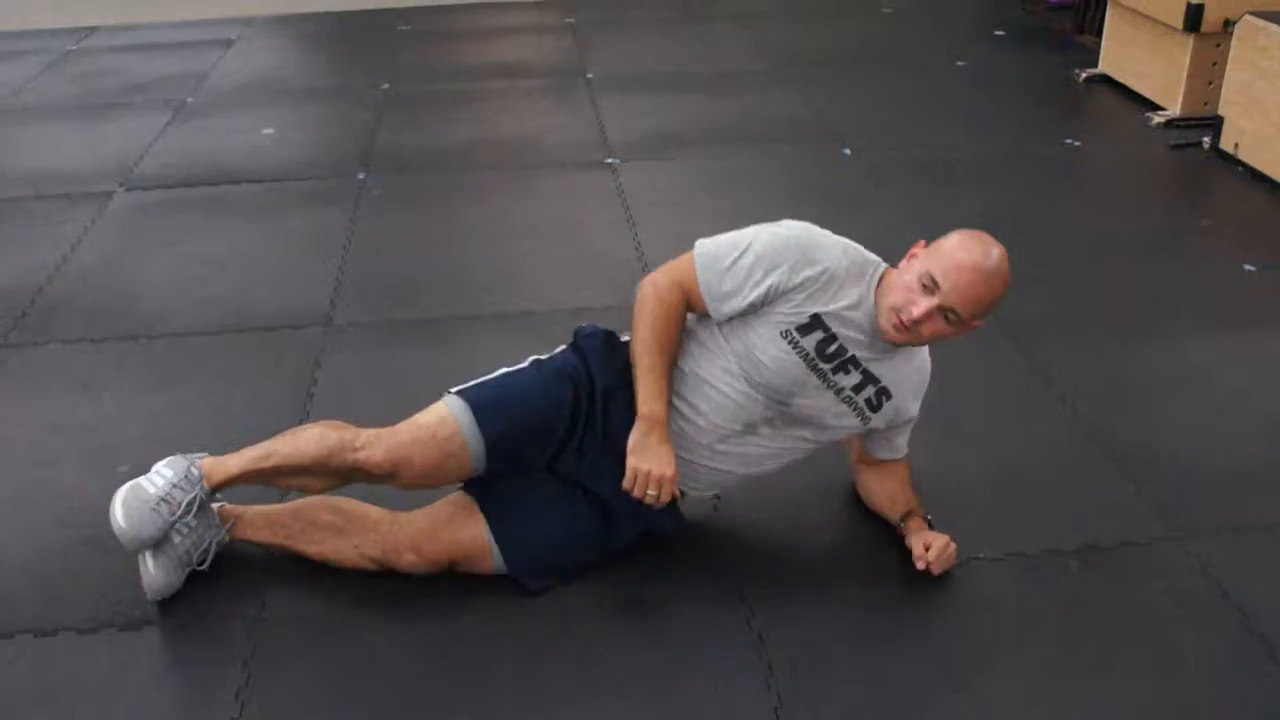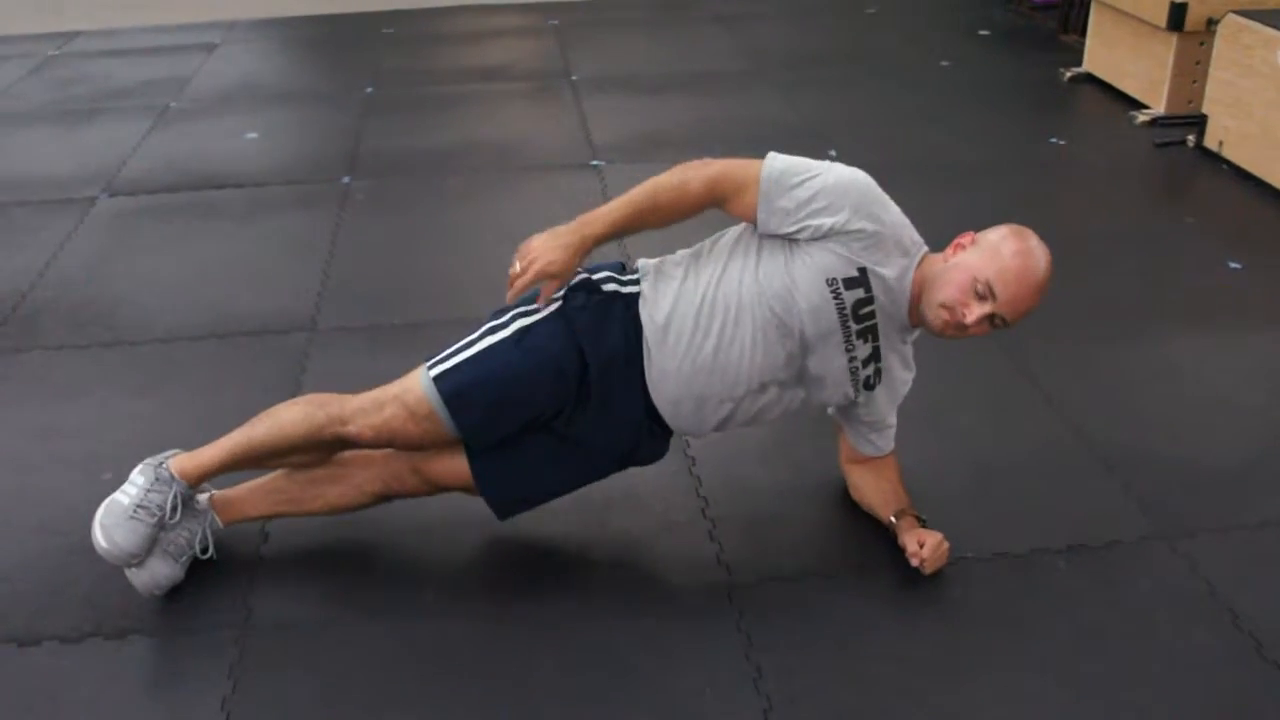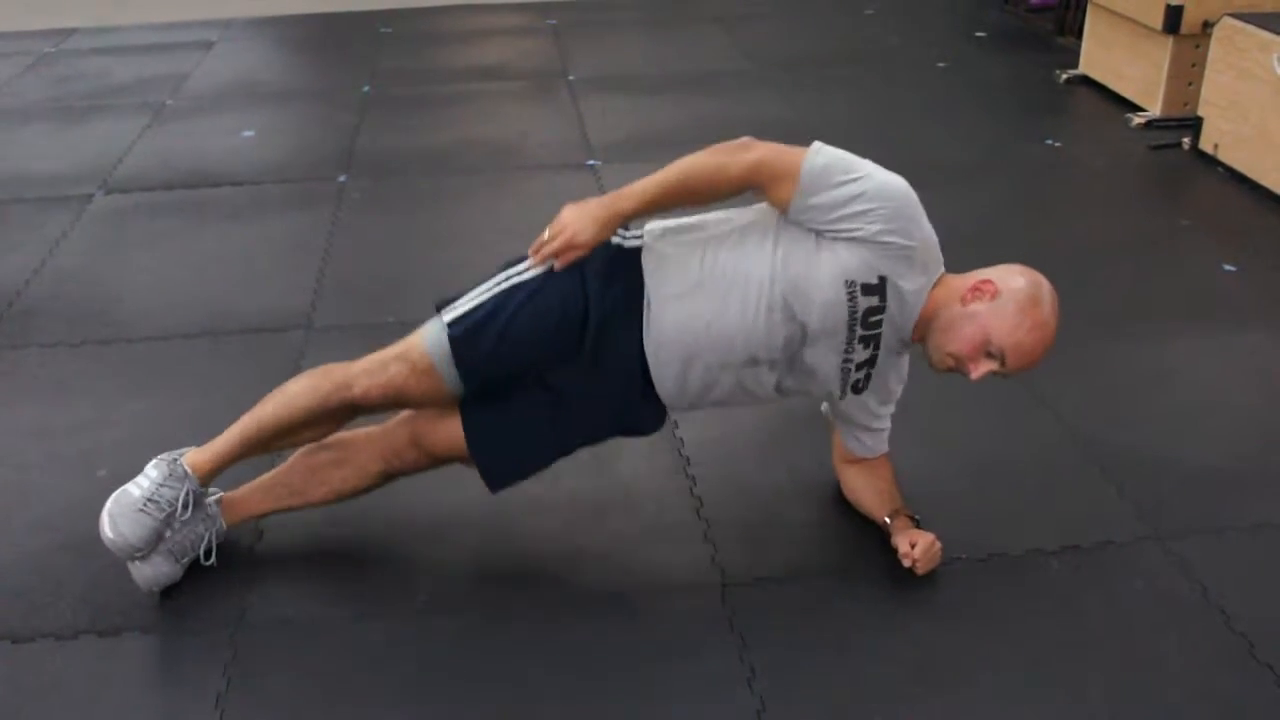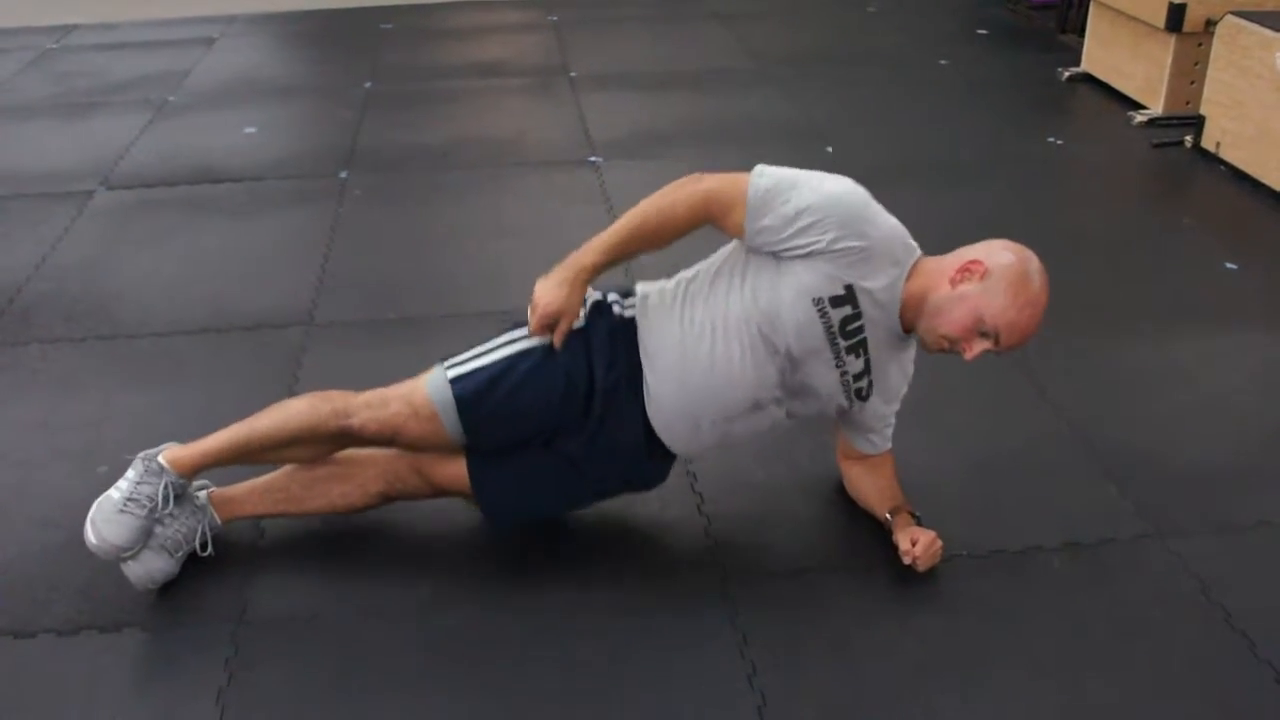
dt=1s
person 1, frame 1
left shoulder: (905, 383)
right shoulder: (810, 259)
left elbow: (877, 464)
right elbow: (662, 286)
left wrist: (916, 525)
right wrist: (652, 424)
left hip: (630, 502)
right hip: (607, 390)
left knee: (414, 546)
right knee: (395, 456)
left ankle: (218, 525)
right ankle: (205, 473)
person 1, frame 2
left shoulder: (888, 367)
right shoulder: (862, 213)
left elbow: (864, 459)
right elbow: (713, 180)
left wrist: (908, 524)
right wrist: (579, 233)
left hip: (627, 423)
right hip: (606, 330)
left knee: (417, 475)
right knee: (375, 424)
left ankle: (207, 519)
right ankle: (181, 474)
person 1, frame 3
left shoulder: (887, 365)
right shoulder: (892, 217)
left elbow: (859, 458)
right elbow: (750, 160)
left wrist: (901, 524)
right wrist: (608, 206)
left hip: (627, 388)
right hip: (608, 292)
left knee: (419, 443)
right knee: (383, 384)
left ankle: (216, 517)
right ankle: (194, 470)
person 1, frame 4
left shoulder: (887, 370)
right shoulder: (854, 227)
left elbow: (861, 456)
right elbow: (703, 193)
left wrist: (903, 521)
right wrist: (575, 270)
left hip: (634, 445)
right hip: (609, 356)
left knee: (416, 474)
right knee: (385, 420)
left ankle: (207, 514)
right ankle: (176, 468)
